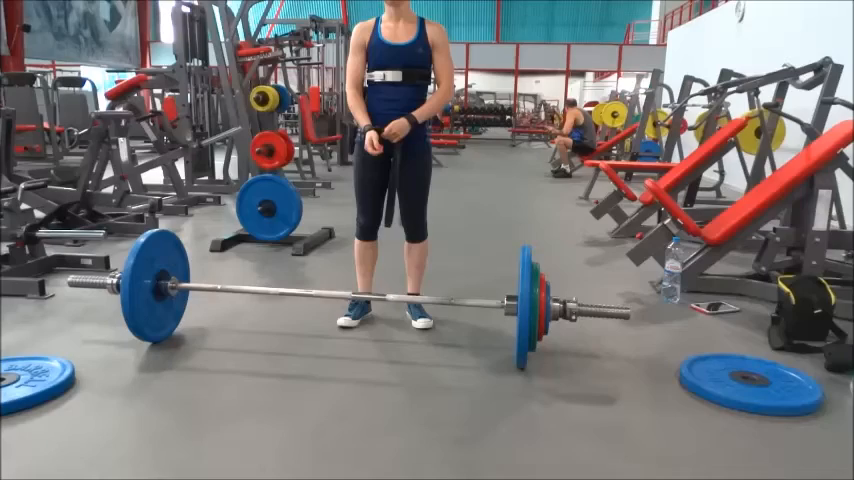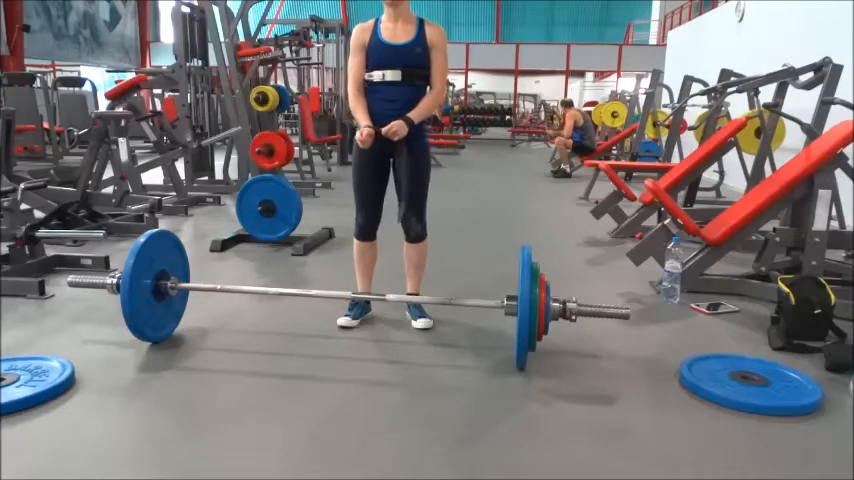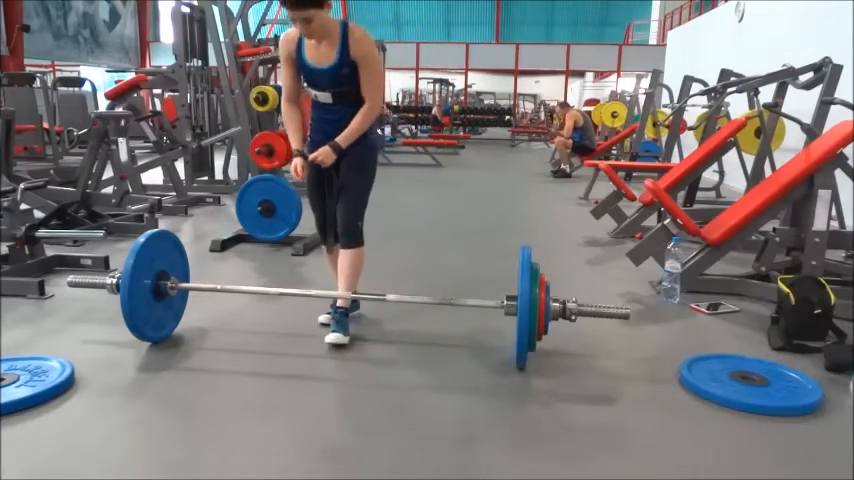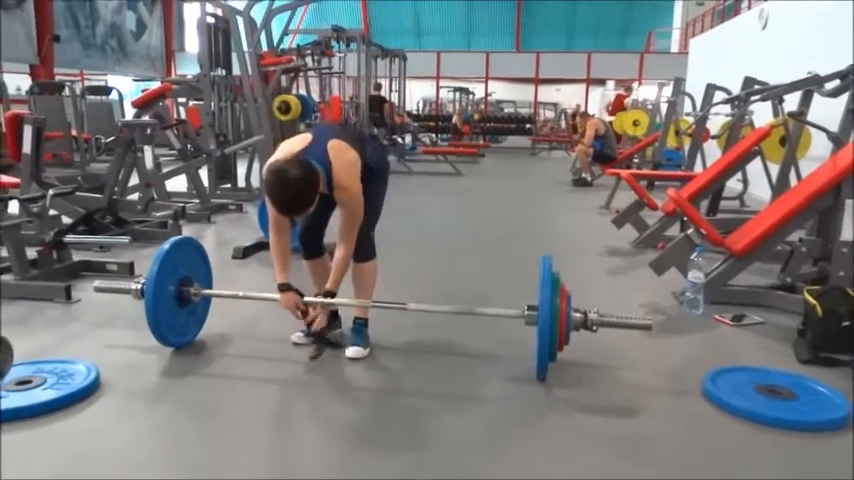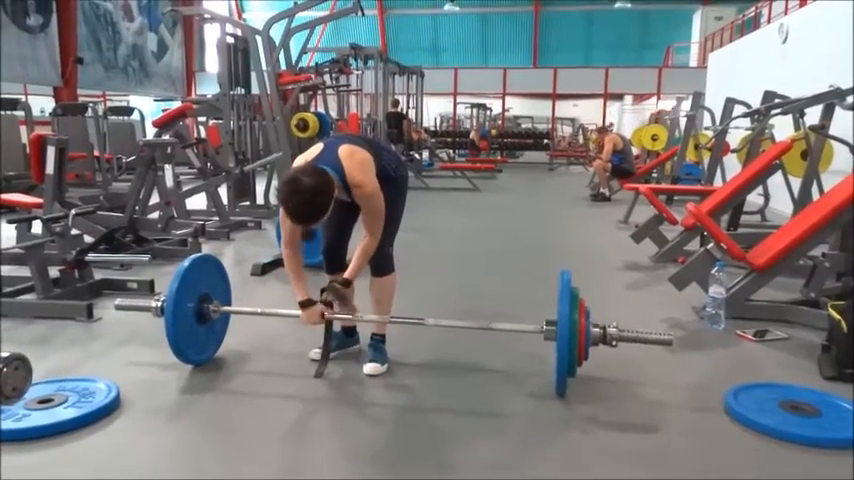
dt=1s
person 1, frame 1
left shoulder: (433, 32)
right shoulder: (363, 31)
left elbow: (445, 88)
right elbow: (353, 88)
left wrist: (410, 120)
right wrist: (367, 128)
left hip: (413, 141)
right hip: (371, 139)
left knee: (414, 222)
right knee: (366, 221)
left ankle: (414, 300)
right ankle: (362, 299)
person 1, frame 2
left shoulder: (432, 33)
right shoulder: (363, 32)
left elbow: (438, 90)
right elbow: (354, 89)
left wrist: (408, 122)
right wrist: (365, 125)
left hip: (412, 138)
right hip: (370, 137)
left knee: (414, 221)
right knee: (365, 221)
left ankle: (413, 299)
right ankle: (362, 298)
person 1, frame 3
left shoulder: (358, 40)
right shoulder: (289, 42)
left elbow: (373, 104)
right elbow: (290, 102)
left wrist: (337, 146)
right wrist: (298, 151)
left hip: (357, 143)
right hip: (318, 142)
left knee: (349, 226)
right knee: (325, 227)
left ankle: (342, 311)
right ankle: (347, 296)
person 1, frame 4
left shoulder: (345, 183)
right shoulder: (274, 172)
left elbow: (346, 243)
right elbow: (278, 233)
left wrist: (328, 295)
right wrist: (284, 286)
left hip: (369, 165)
right hip: (320, 161)
left knee: (362, 239)
right knee: (308, 237)
left ankle: (361, 324)
right ankle: (330, 317)
person 1, frame 5
left shoulder: (362, 183)
right shoulder: (295, 185)
left elbow: (372, 235)
right elbow: (290, 247)
left wrist: (345, 281)
right wrist: (305, 301)
left hip: (386, 177)
right hip: (340, 178)
left knee: (380, 253)
right knee: (331, 250)
left ankle: (379, 340)
right ankle: (348, 332)
